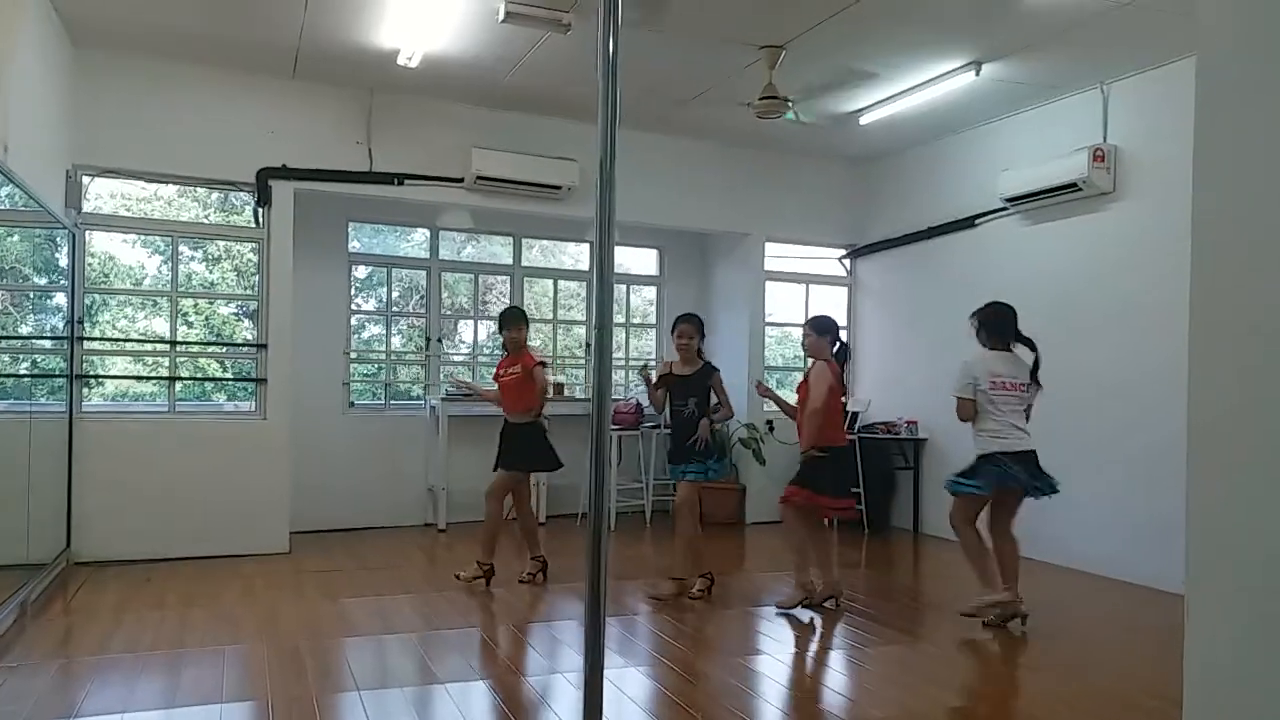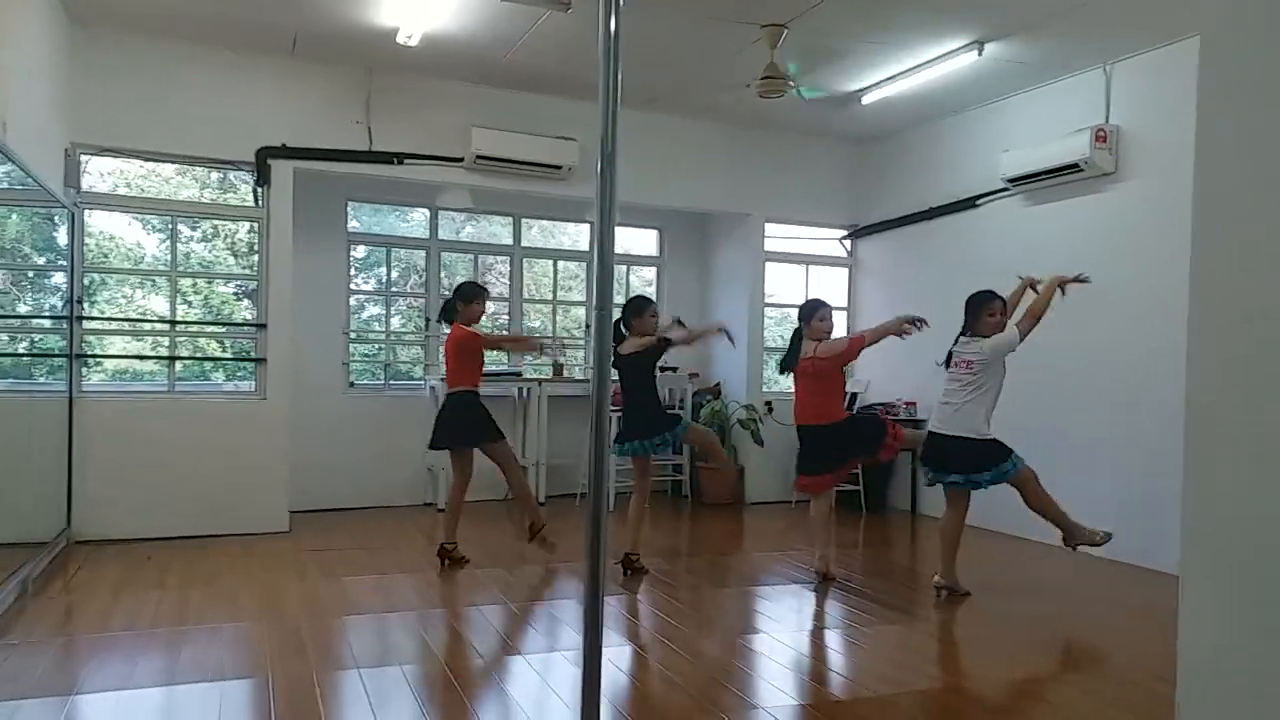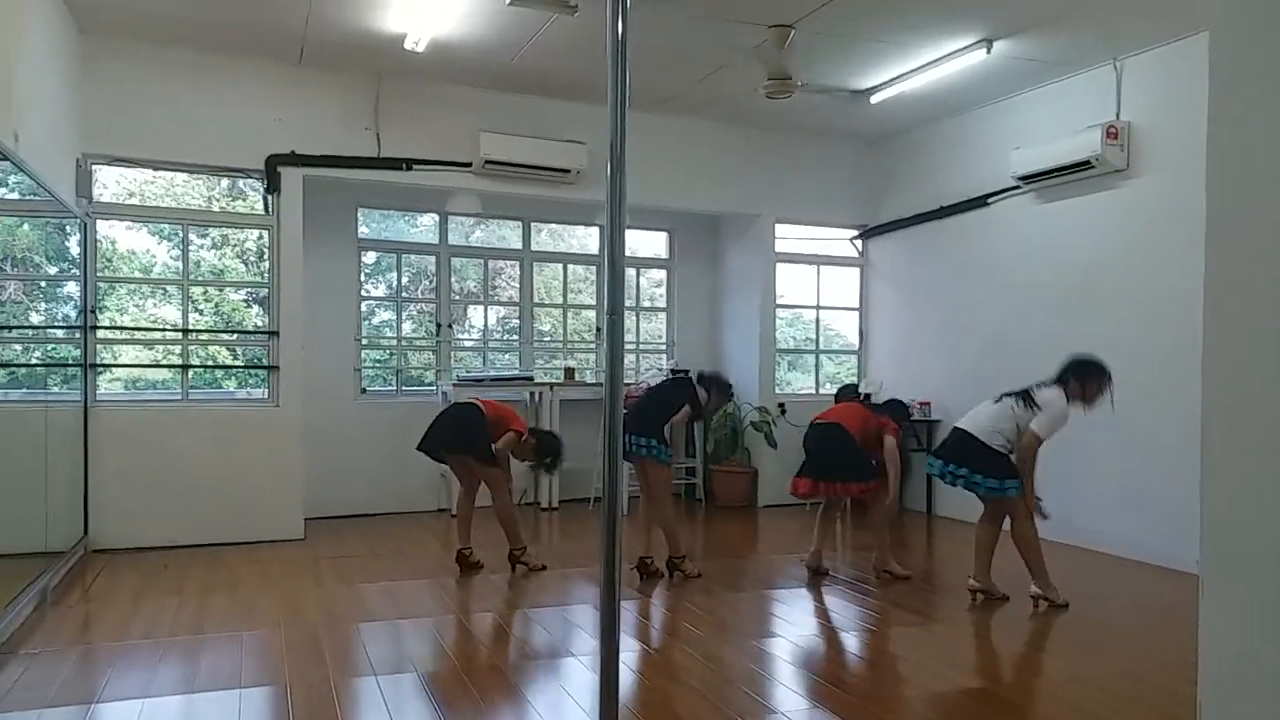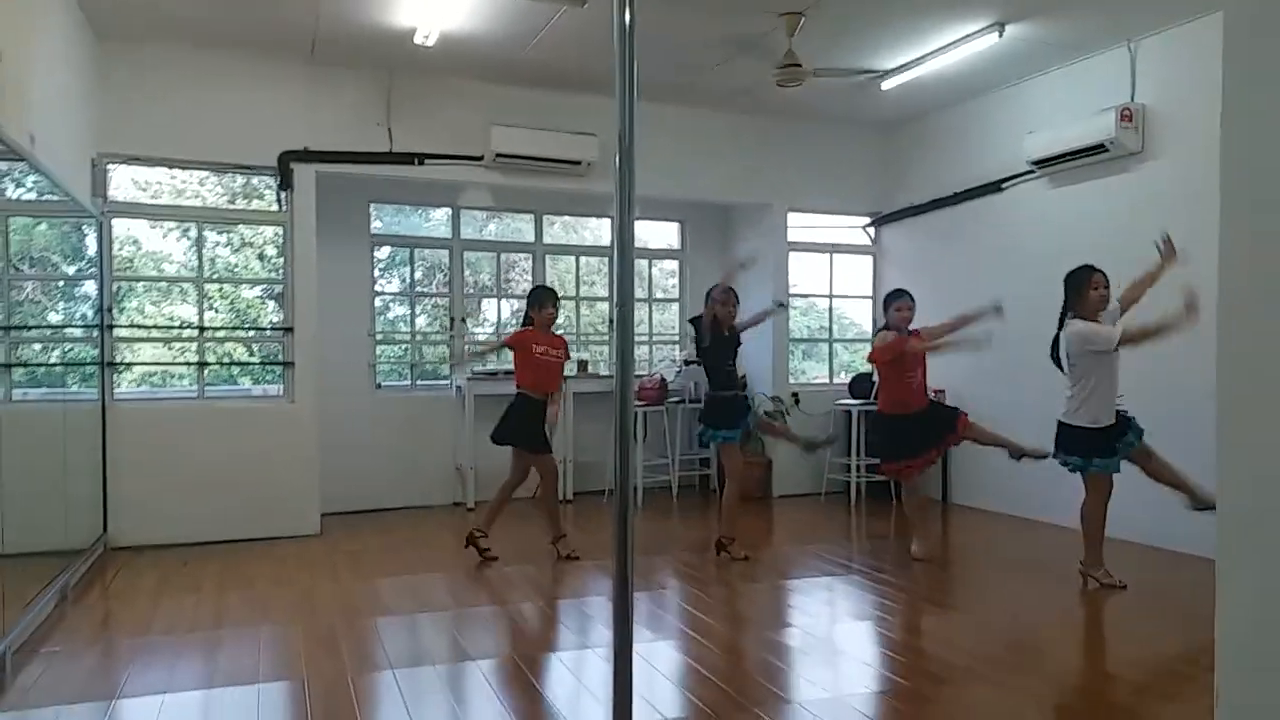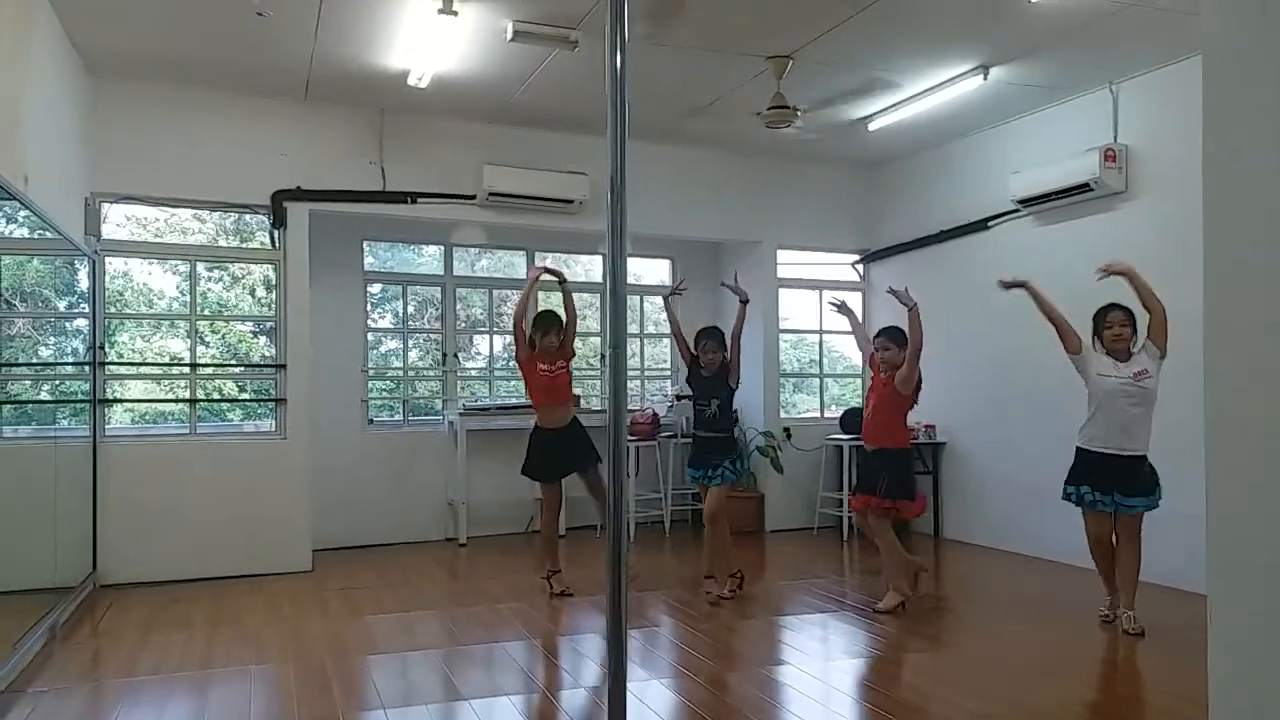
dt=1s
person 1, frame 1
left shoulder: (974, 364)
right shoulder: (1023, 367)
left elbow: (966, 414)
right elbow: (1026, 413)
left wrist: (965, 402)
left hip: (996, 458)
right hip: (1023, 456)
left knee: (961, 519)
right knee: (1001, 527)
left ankle: (995, 591)
right ankle: (1009, 599)
person 1, frame 2
left shoulder: (963, 343)
right shoulder: (991, 348)
left elbow: (1009, 313)
right elbow: (1030, 320)
left wrist: (1025, 285)
right wrist: (1054, 282)
left hip: (940, 438)
right hip: (970, 441)
left knee: (956, 505)
right knee: (1027, 480)
left ankle: (946, 575)
right ankle: (1074, 532)
person 1, frame 3
left shoulder: (1047, 395)
right shoulder: (1059, 407)
left elbow: (1024, 445)
right elbow: (1026, 447)
left wrist: (1027, 492)
right wrist: (1028, 494)
left hip: (964, 439)
right hip: (978, 446)
left knee: (996, 508)
right knee: (1021, 513)
left ankle: (981, 579)
right ankle: (1043, 585)
person 1, frame 4
left shoulder: (1102, 318)
right shoulder: (1079, 331)
left elbow: (1130, 295)
right elbow: (1135, 336)
left wrist: (1163, 264)
right wrist: (1179, 318)
left hip: (1106, 420)
right hip: (1083, 426)
left knee: (1145, 457)
right knee: (1100, 489)
left ankle: (1196, 495)
right ankle: (1092, 563)
person 1, frame 5
left shoulder: (1149, 359)
right shoulder: (1091, 363)
left elbow: (1158, 312)
right elbow: (1059, 322)
left wrist: (1129, 273)
right wrist: (1028, 288)
left hip: (1134, 462)
right hip: (1093, 459)
left knee: (1129, 534)
right knee: (1099, 535)
left ankle: (1127, 608)
right ankle: (1112, 595)
person 2, frame 1
left shoulder: (709, 372)
right shoulder: (666, 371)
left elbow: (728, 411)
right elbow: (658, 407)
left wrist: (708, 420)
right wrist: (649, 384)
left hip: (700, 449)
right hip: (678, 448)
left knee: (682, 507)
right knee: (688, 511)
left ankle: (678, 579)
right ankle: (703, 574)
person 2, frame 2
left shoulder: (620, 350)
right shoulder: (648, 344)
right elbow: (687, 338)
left wrist: (671, 328)
right wrist: (715, 328)
left hip: (632, 428)
right hip: (656, 423)
left knee: (641, 489)
right knee: (708, 439)
left ankle: (631, 555)
person 2, frame 3
left shoulder: (683, 385)
right shoulder: (699, 398)
left elbow: (639, 397)
right elbow: (675, 422)
right wrist: (669, 464)
left hip: (631, 429)
right hip: (648, 433)
left knee: (649, 496)
right knee: (662, 500)
left ankle: (646, 559)
right ankle: (677, 557)
person 2, frame 4
left shoulder: (730, 332)
right shoulder: (708, 333)
left elbow: (752, 320)
right elbow: (714, 299)
left wrist: (774, 308)
right wrist: (732, 273)
left hip: (737, 403)
right hip: (720, 409)
left knee: (772, 427)
right knee: (735, 476)
left ankle: (806, 442)
right ankle: (725, 538)
person 2, frame 5
left shoulder: (730, 374)
right shoulder: (694, 373)
left elbow: (737, 337)
right elbow: (678, 334)
left wrist: (743, 302)
right wrist: (667, 302)
left hip: (724, 451)
right hip: (701, 450)
left knee: (712, 513)
right knee: (717, 517)
left ankle: (712, 575)
right ankle: (729, 574)
person 3, frame 1
left shoulder: (821, 368)
right shoulder: (824, 370)
left elbow: (816, 407)
right elbow: (802, 414)
left wrist: (807, 447)
right wrist: (773, 396)
left hip: (824, 454)
right hip: (820, 453)
left knee: (791, 511)
right knee: (810, 519)
left ankle: (803, 585)
right ankle: (829, 583)
person 3, frame 2
left shoulder: (800, 353)
right shoulder: (829, 350)
left elbow: (860, 338)
right elbow: (869, 336)
left wrist: (894, 326)
right wrist: (905, 320)
left hip: (810, 432)
right hip: (835, 428)
left knee: (821, 496)
right knee: (892, 436)
left ankle: (822, 561)
person 3, frame 3
left shoulder: (861, 411)
right shoulder: (887, 424)
right elbow: (891, 458)
right wrist: (892, 497)
left hip: (814, 435)
right hip: (838, 438)
left knee: (833, 498)
right knee: (876, 495)
left ankle: (815, 556)
right ankle: (884, 559)
person 3, frame 4
left shoulder: (916, 335)
right shoulder: (885, 340)
left elbow: (944, 328)
right elbow: (922, 348)
left wrist: (982, 313)
right wrist: (957, 342)
left hip: (924, 411)
right hip: (894, 420)
left knee: (967, 429)
right knee: (909, 481)
left ankle: (1016, 448)
right ankle: (920, 538)
person 3, frame 5
left shoulder: (903, 380)
right shoulder: (879, 373)
left elbow: (916, 349)
right elbow: (864, 342)
left wrist: (911, 307)
right wrist: (850, 315)
left hip: (891, 457)
right hip: (874, 457)
left knee: (878, 523)
right knee: (867, 519)
left ankle: (898, 589)
right ankle: (909, 564)
person 4, frame 1
left shoulder: (528, 357)
right shoulder: (503, 364)
left elbow: (541, 384)
right elbow: (498, 397)
left wrist: (535, 413)
right wrist: (470, 387)
left hip: (527, 434)
right hip: (510, 432)
left knee: (494, 495)
right knee: (520, 500)
left ankle: (484, 564)
right ankle: (537, 559)
person 4, frame 2
left shoulder: (461, 335)
right shoulder: (464, 335)
left elbow: (503, 343)
right elbow: (505, 342)
left wrist: (533, 344)
right wrist: (539, 343)
left hip: (455, 409)
right hip: (465, 407)
left knee: (461, 478)
right knee: (510, 466)
left ankle: (449, 545)
right ankle: (536, 526)
person 4, frame 3
left shoulder: (506, 420)
right shoulder: (519, 427)
right elbow: (500, 448)
right wrist: (506, 478)
left hip: (446, 422)
right hip: (467, 424)
left knee: (468, 486)
right knee: (499, 488)
left ankle: (465, 552)
right ankle: (518, 551)
person 4, frame 4
left shoulder: (560, 344)
right shoulder: (524, 336)
left elbow: (556, 383)
right elbow: (493, 348)
left wrist: (555, 406)
left hip: (539, 411)
right hip: (525, 410)
left knee: (518, 477)
right knee: (549, 473)
left ankle: (480, 532)
right ankle: (558, 537)
person 4, frame 5
left shoulder: (565, 356)
right shoulder: (528, 359)
left elbow: (572, 319)
right elbow: (518, 321)
left wrist: (564, 285)
right wrist: (533, 280)
left hip: (572, 431)
right hip: (546, 436)
left knee: (599, 491)
right knee: (552, 506)
right ankle: (553, 572)
